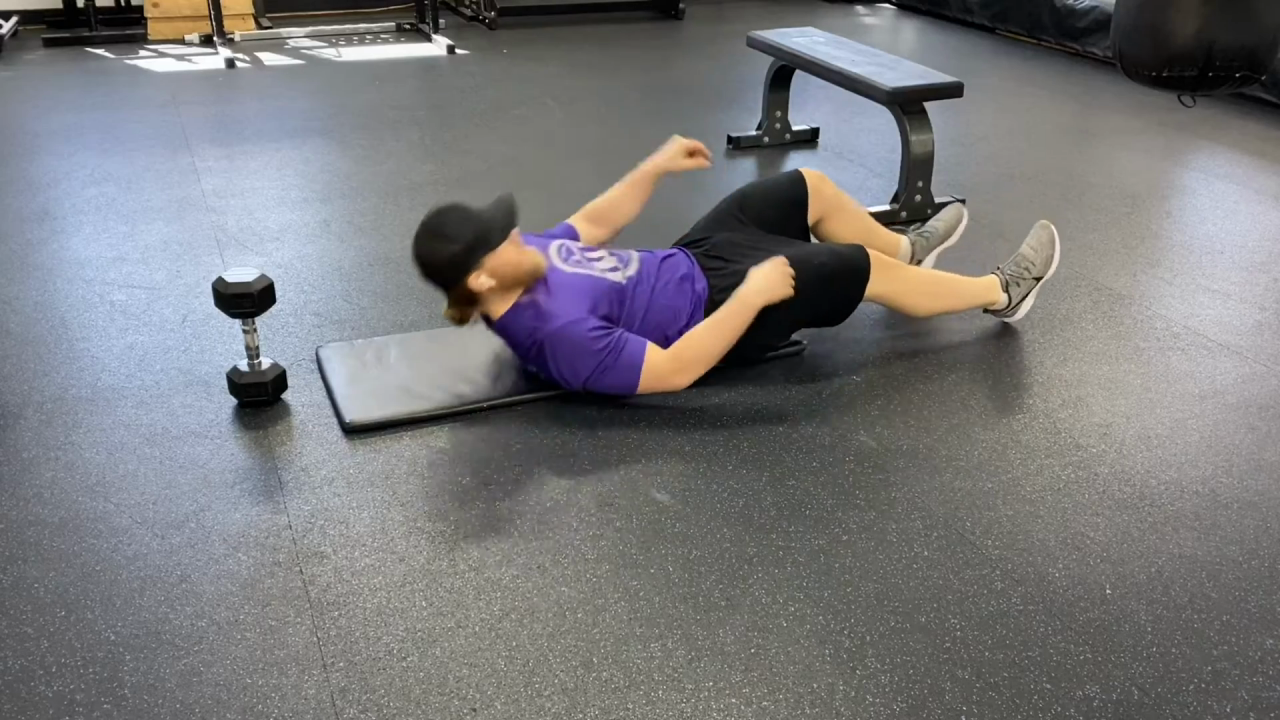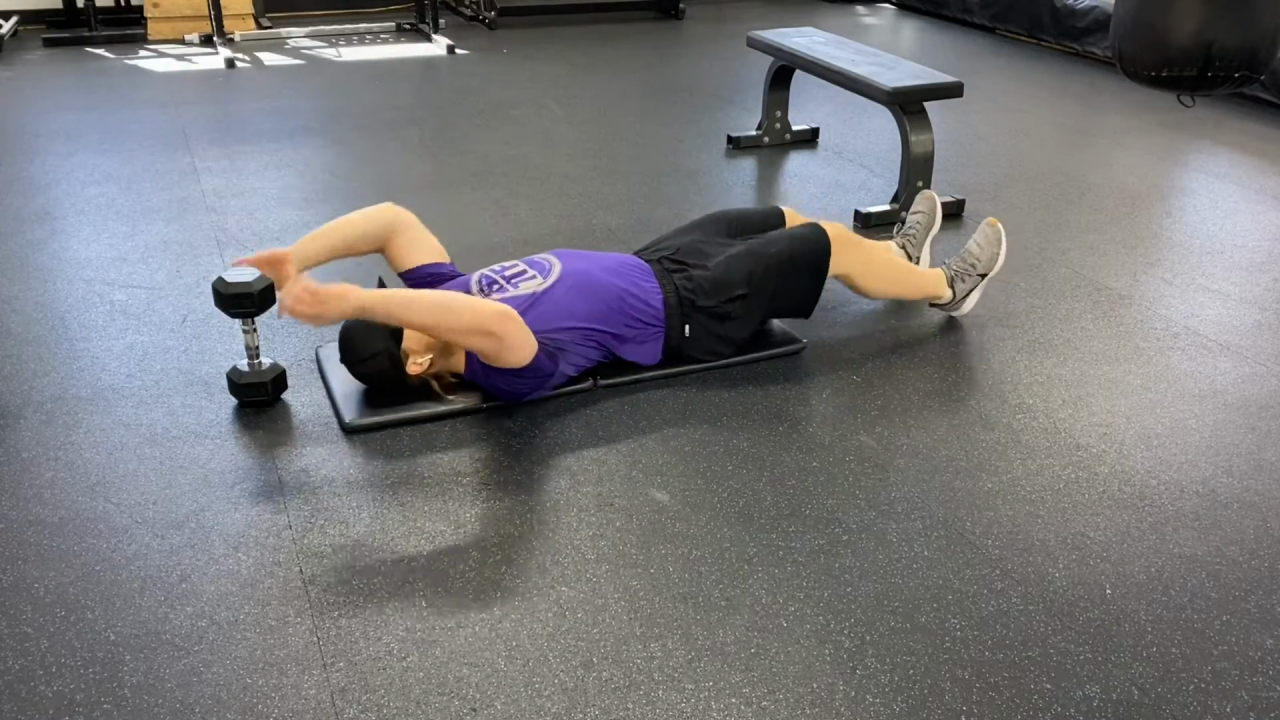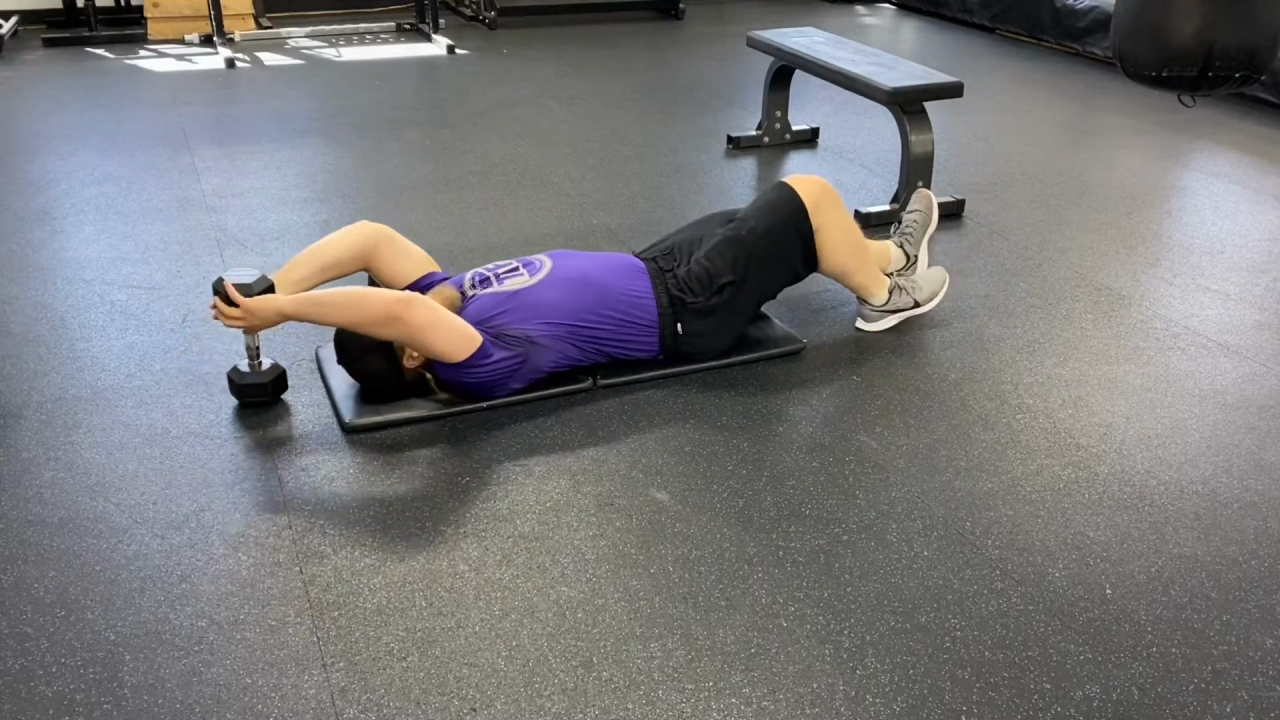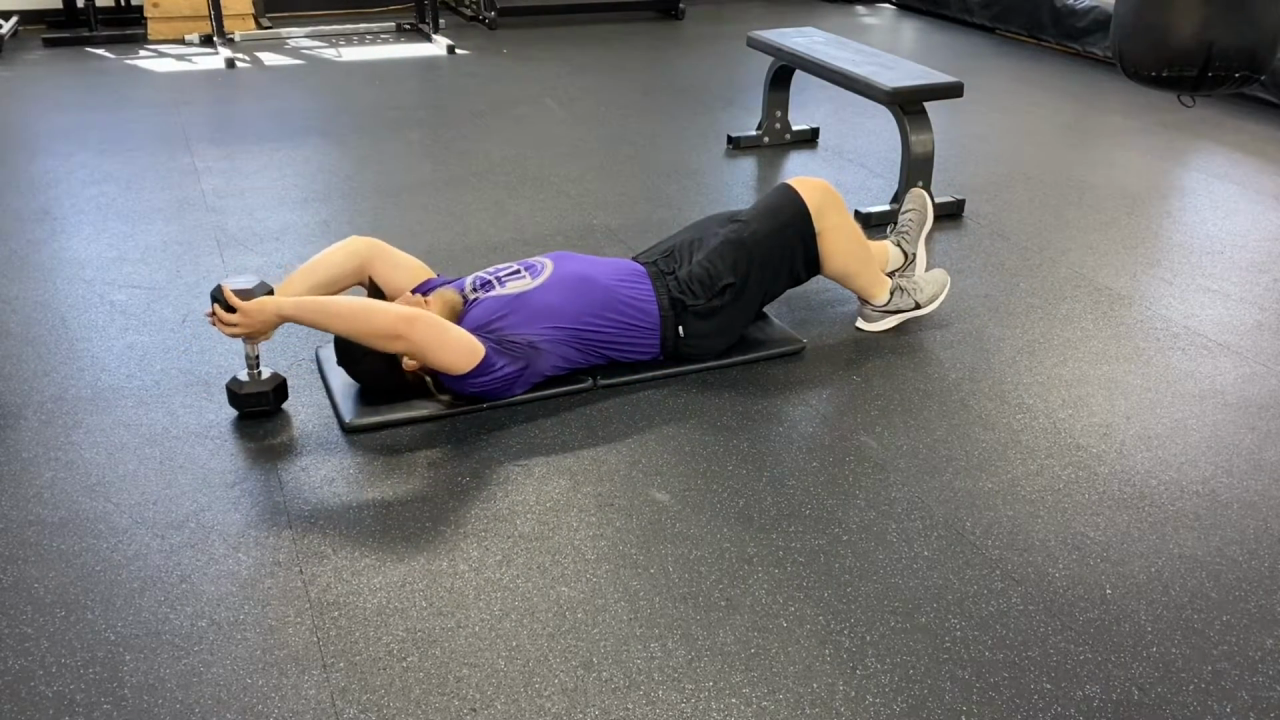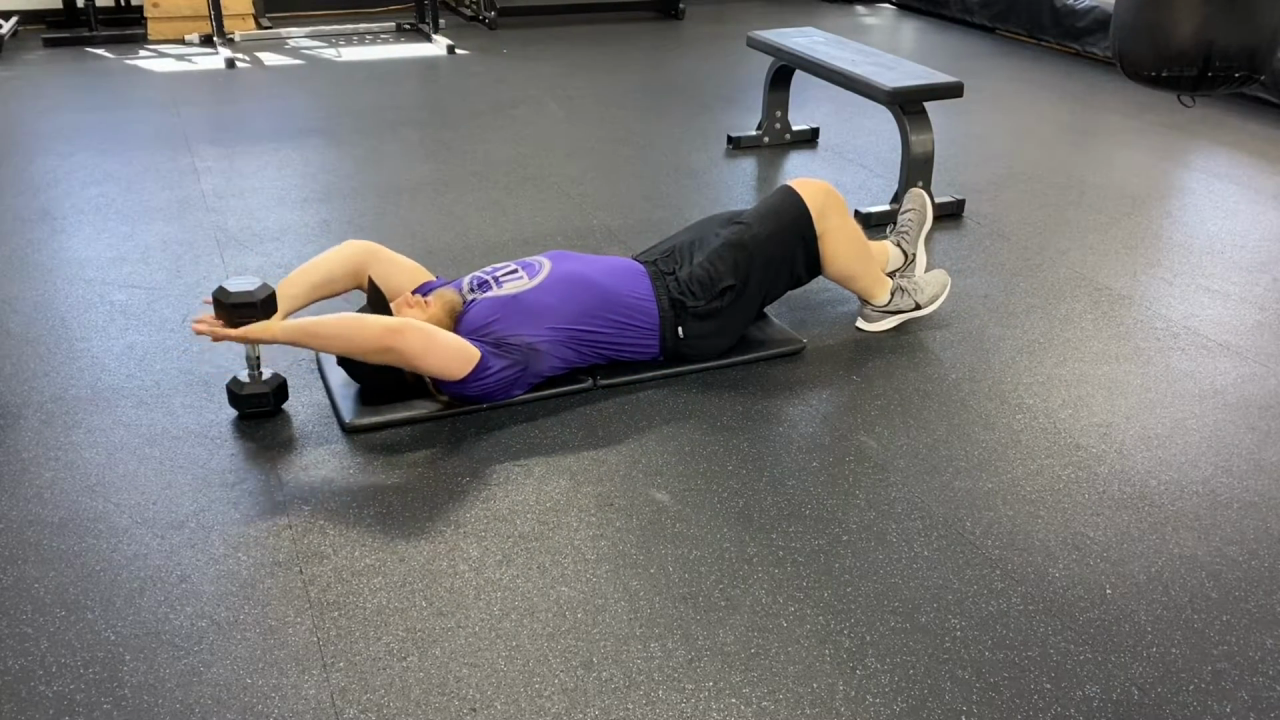
dt=1s
person 1, frame 1
left shoulder: (522, 263)
right shoulder: (558, 335)
left elbow: (594, 224)
right elbow: (674, 370)
left wrist: (655, 166)
right wrist: (754, 294)
left hip: (688, 262)
right hip: (711, 312)
left knee: (806, 187)
right knee: (865, 275)
left ankle: (906, 252)
right ankle: (999, 292)
person 1, frame 2
left shoulder: (447, 297)
right shoulder: (500, 371)
left elbow: (393, 221)
right elbow: (495, 321)
left wrist: (297, 257)
right wrist: (348, 301)
left hip: (652, 269)
right hip: (691, 315)
left knee: (781, 219)
right knee: (829, 241)
left ankle: (899, 254)
right ankle: (944, 286)
person 1, frame 3
left shoulder: (448, 301)
right shoulder: (477, 366)
left elbow: (372, 237)
right elbow: (400, 311)
left wrist: (272, 288)
right wrist: (279, 307)
left hip: (648, 273)
right hip: (684, 312)
left knee: (772, 220)
right knee: (808, 196)
left ankle: (888, 256)
right ankle: (882, 298)
person 1, frame 4
left shoulder: (450, 303)
right shoulder: (480, 366)
left elbow: (363, 250)
right elbow: (400, 324)
left wrist: (272, 297)
right wrist: (274, 312)
left hip: (650, 275)
right hip: (684, 314)
left knee: (774, 217)
right knee: (811, 198)
left ankle: (884, 255)
right ankle: (883, 298)
person 1, frame 5
left shoulder: (450, 302)
right shoulder: (481, 369)
left elbow: (362, 255)
right elbow: (394, 338)
left wrist: (274, 301)
right wrist: (272, 328)
left hip: (650, 274)
right hip: (685, 314)
left knee: (773, 219)
right knee: (813, 200)
left ankle: (885, 256)
right ankle: (887, 297)
